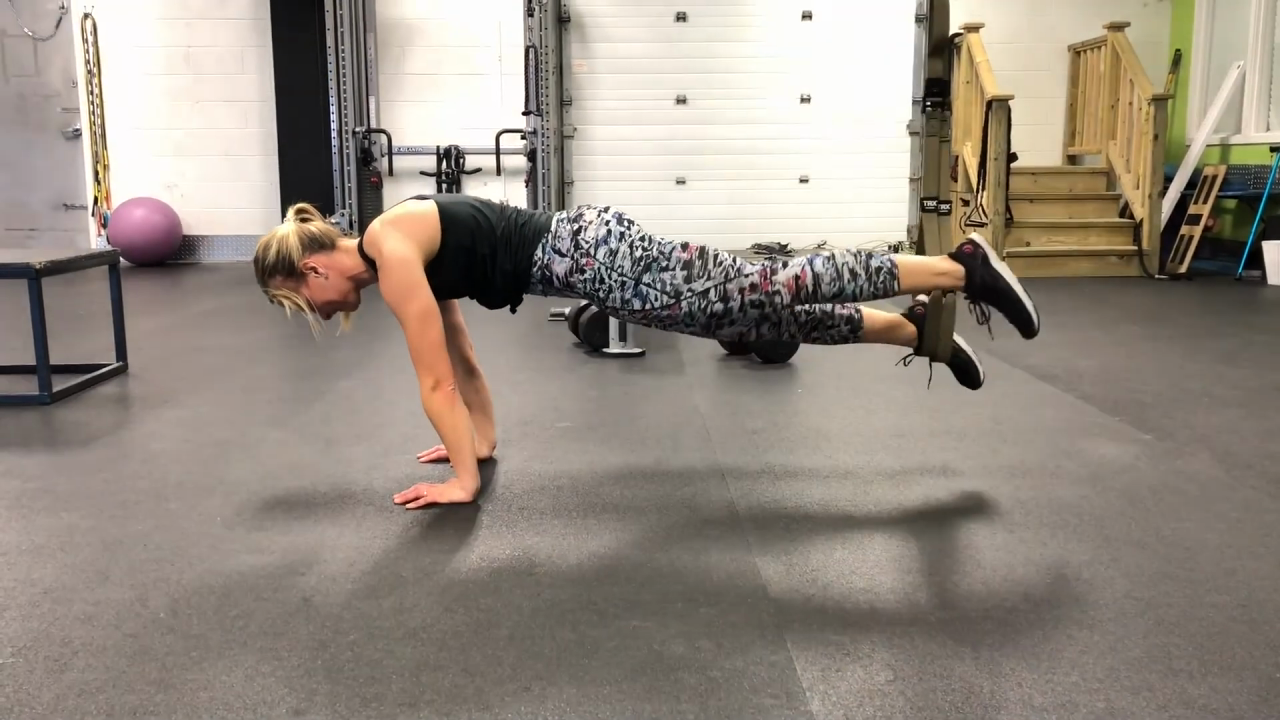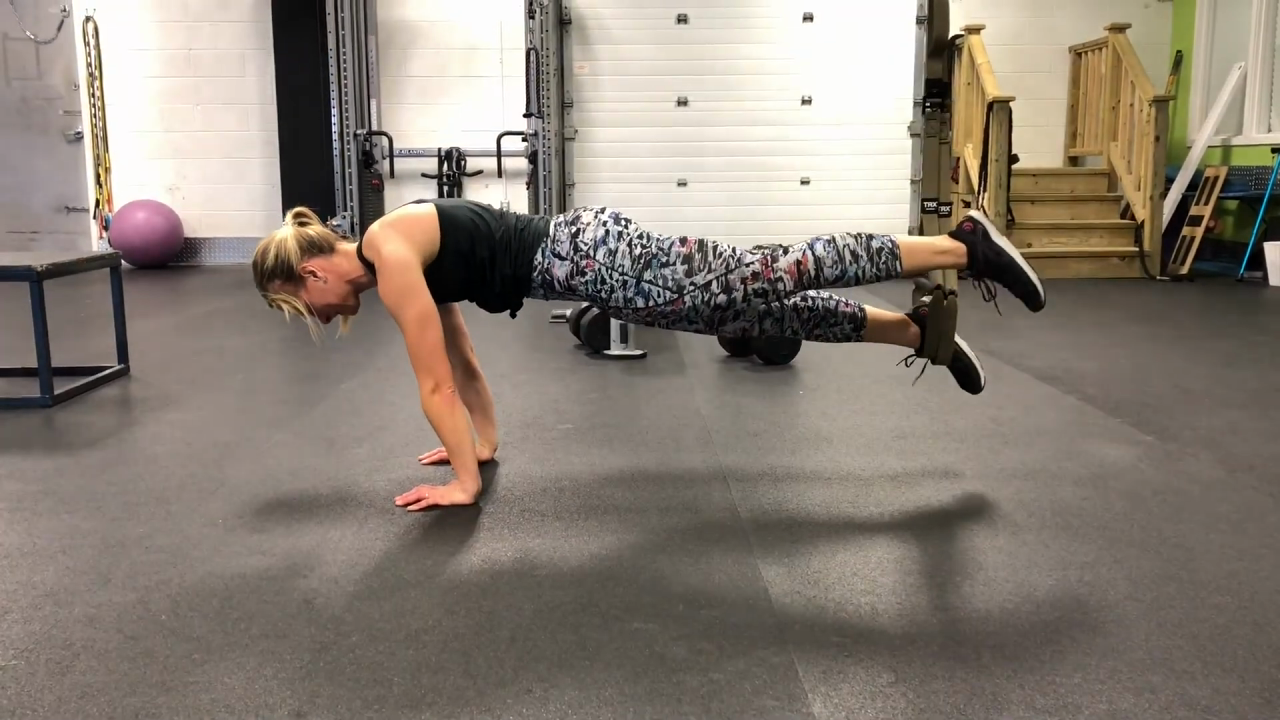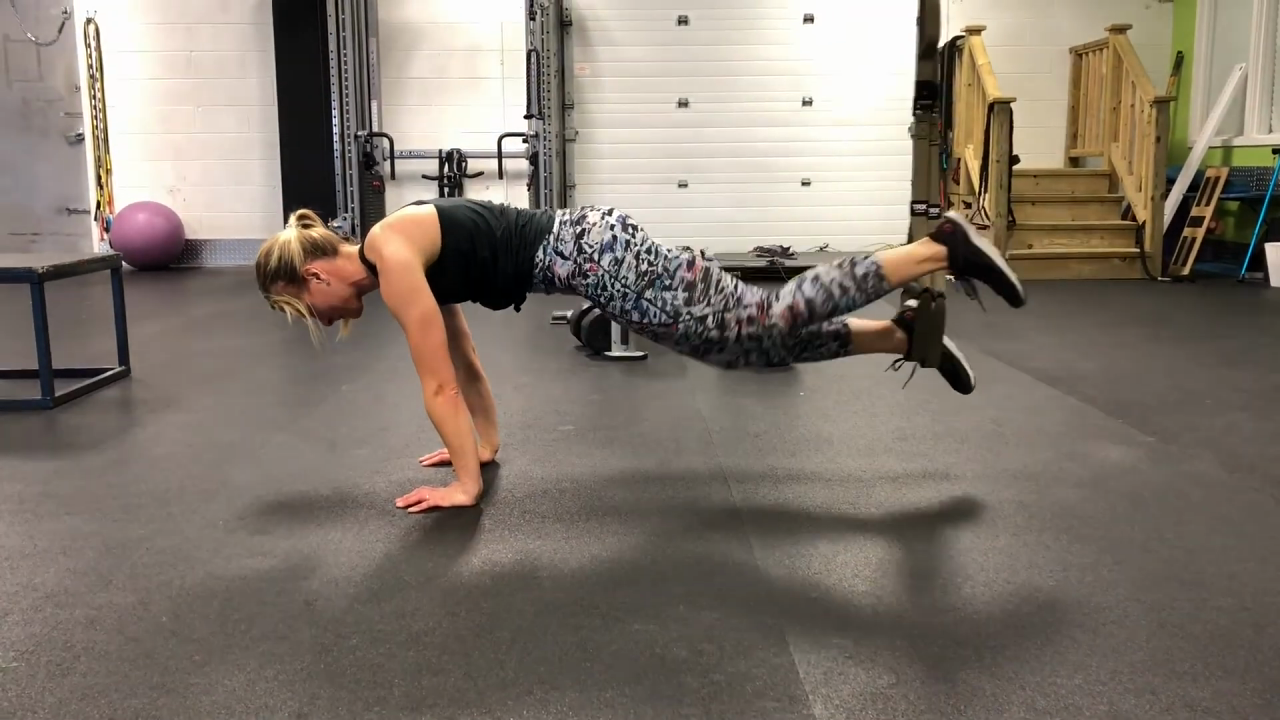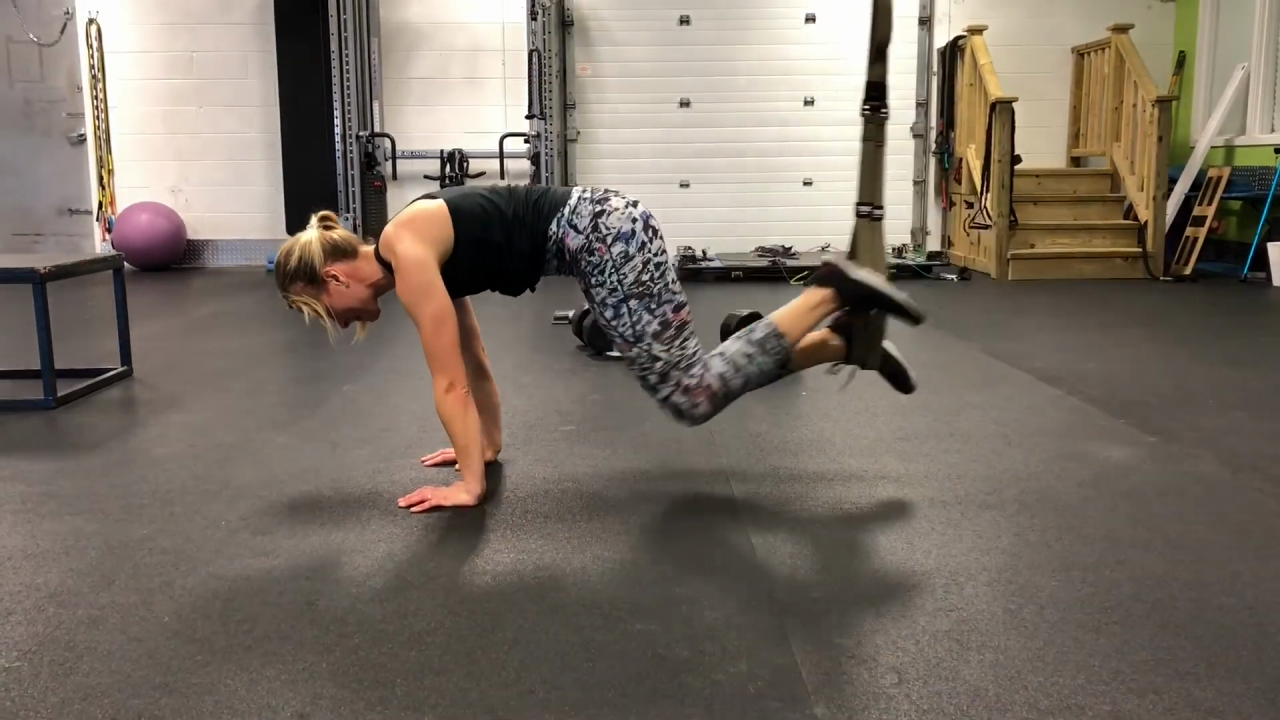
dt=0.3s
person 1, frame 1
left shoulder: (390, 253)
right shoulder: (409, 255)
left elbow: (436, 381)
right elbow: (460, 357)
left wrist: (464, 479)
right wrist: (482, 441)
left hip: (593, 257)
right hip: (586, 253)
left knee: (771, 290)
right knee: (765, 307)
left ankle: (962, 269)
right ankle: (916, 330)
person 1, frame 2
left shoulder: (388, 255)
right shoulder: (407, 258)
left elbow: (436, 382)
right elbow: (461, 361)
left wrist: (465, 482)
right wrist: (484, 443)
left hip: (595, 257)
right hip: (590, 257)
left knee: (775, 278)
right knee: (768, 305)
left ankle: (964, 248)
right ankle: (920, 331)
person 1, frame 3
left shoulder: (390, 256)
right shoulder: (415, 259)
left elbow: (440, 385)
right elbow: (464, 363)
left wrist: (467, 483)
right wrist: (484, 444)
left hip: (594, 254)
right hip: (591, 253)
left knee: (769, 318)
right knee: (763, 330)
left ankle: (937, 251)
right ankle: (907, 335)
person 1, frame 4
left shoulder: (406, 252)
right shoulder: (421, 254)
left elbow: (449, 381)
right elbow: (471, 361)
left wrist: (471, 484)
right wrist: (488, 444)
left hip: (602, 232)
right hip: (598, 232)
left knee: (695, 394)
right knee: (700, 377)
left ankle: (830, 294)
right ankle: (841, 339)
